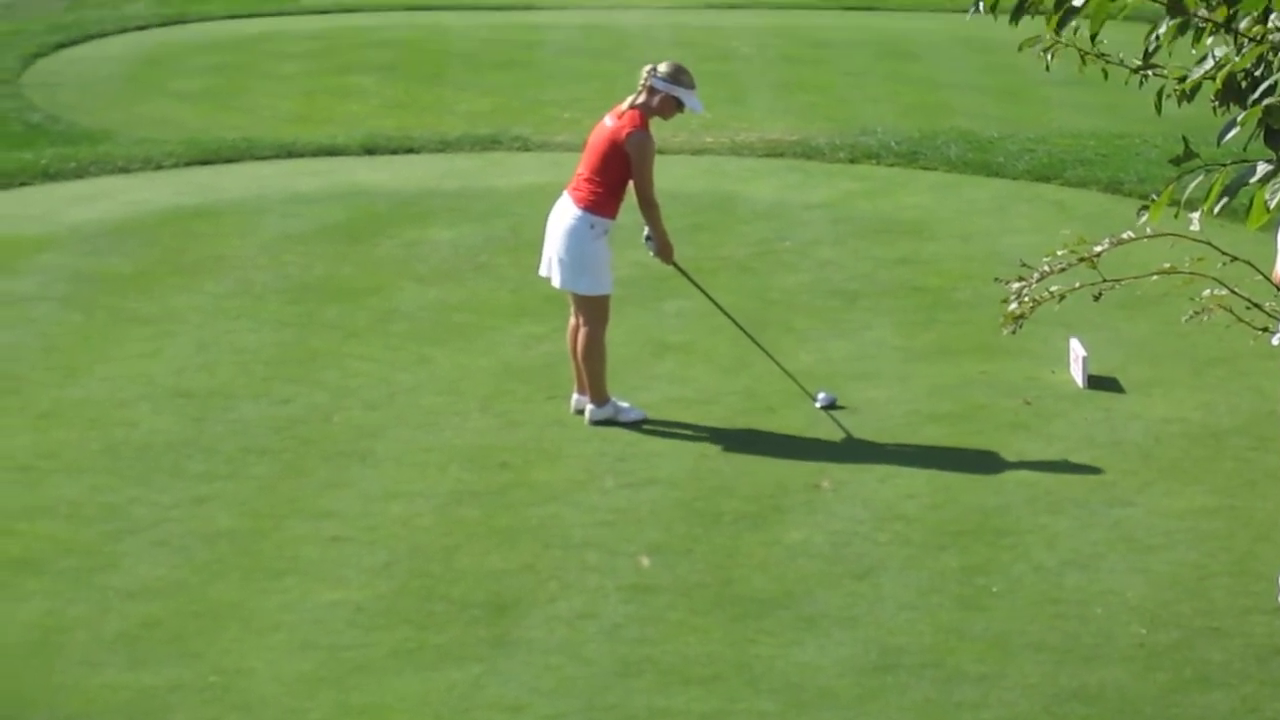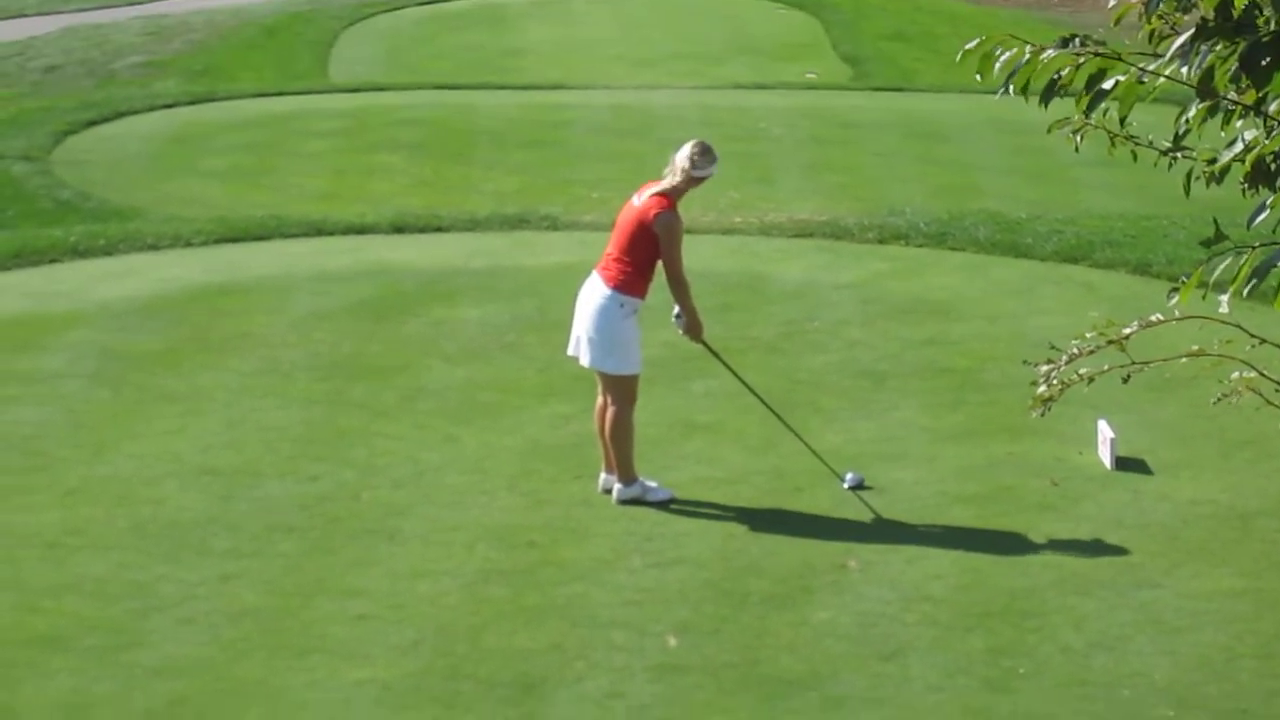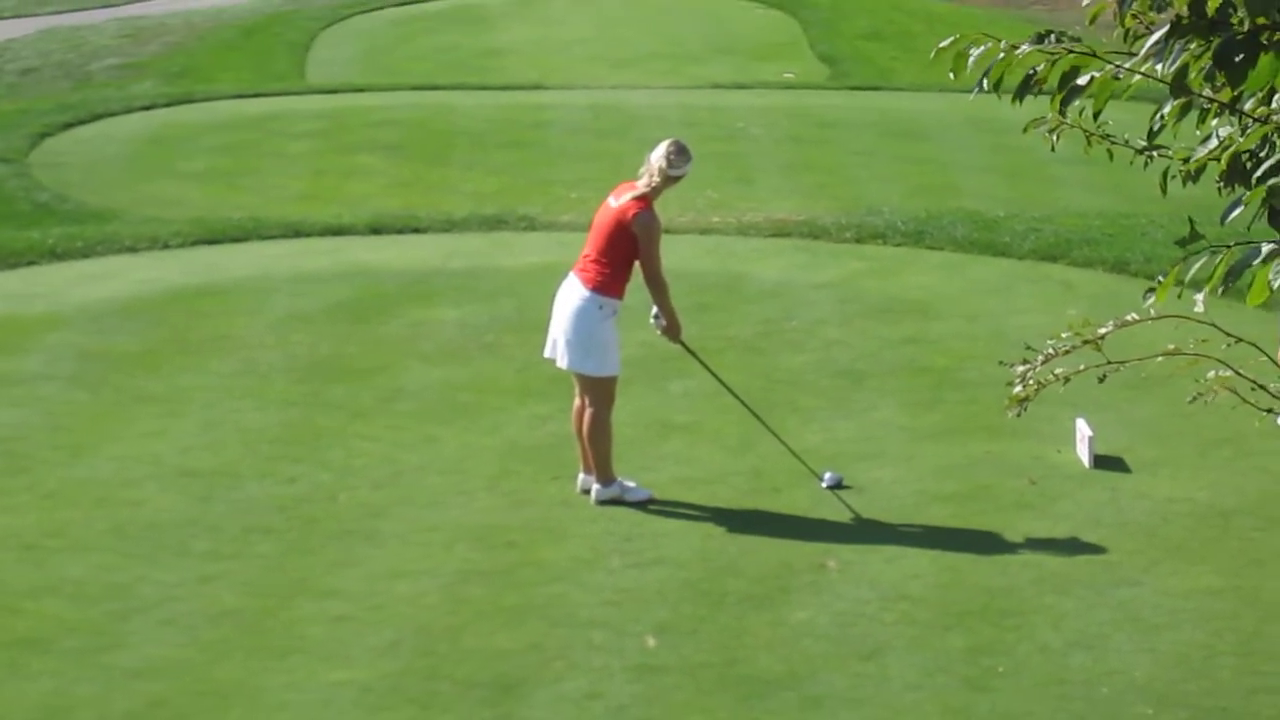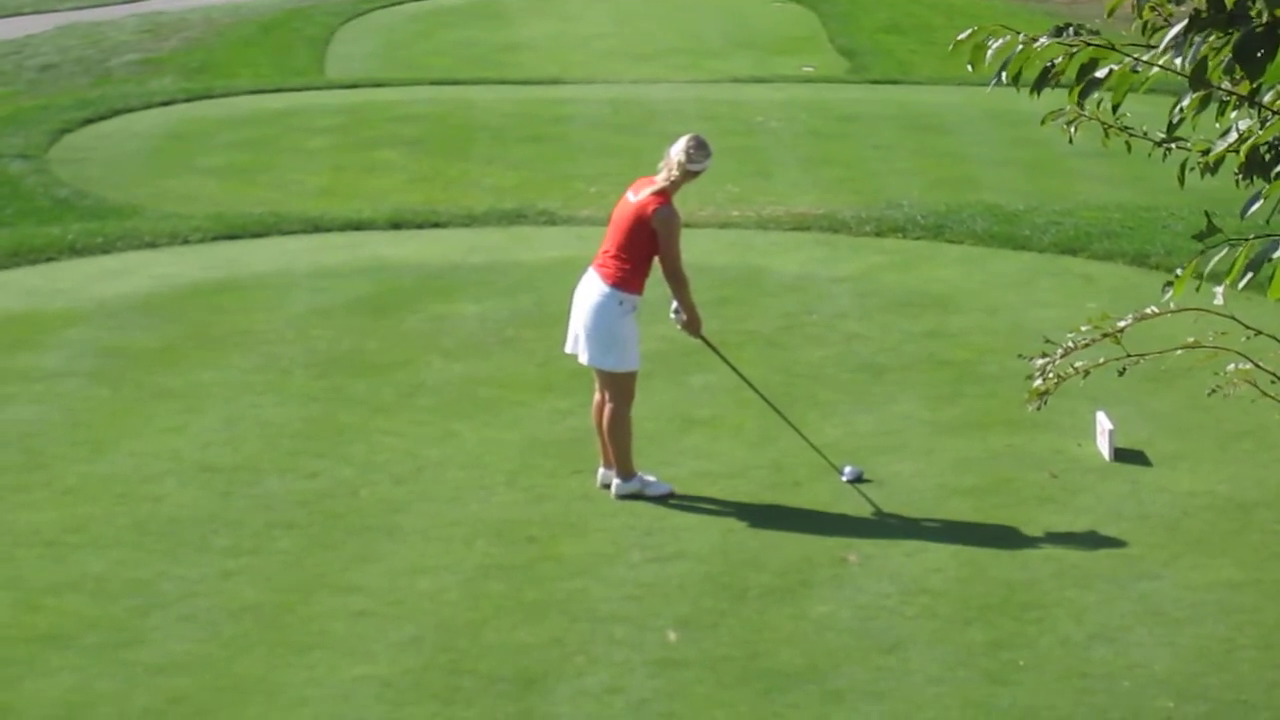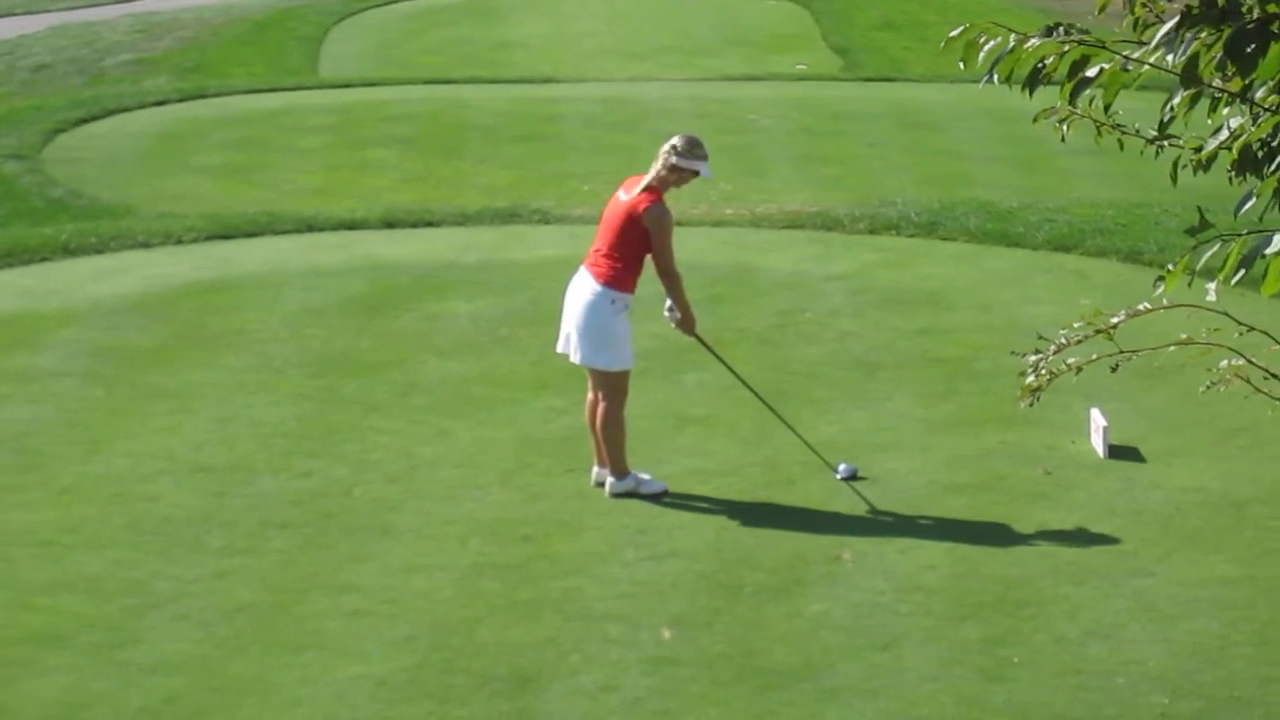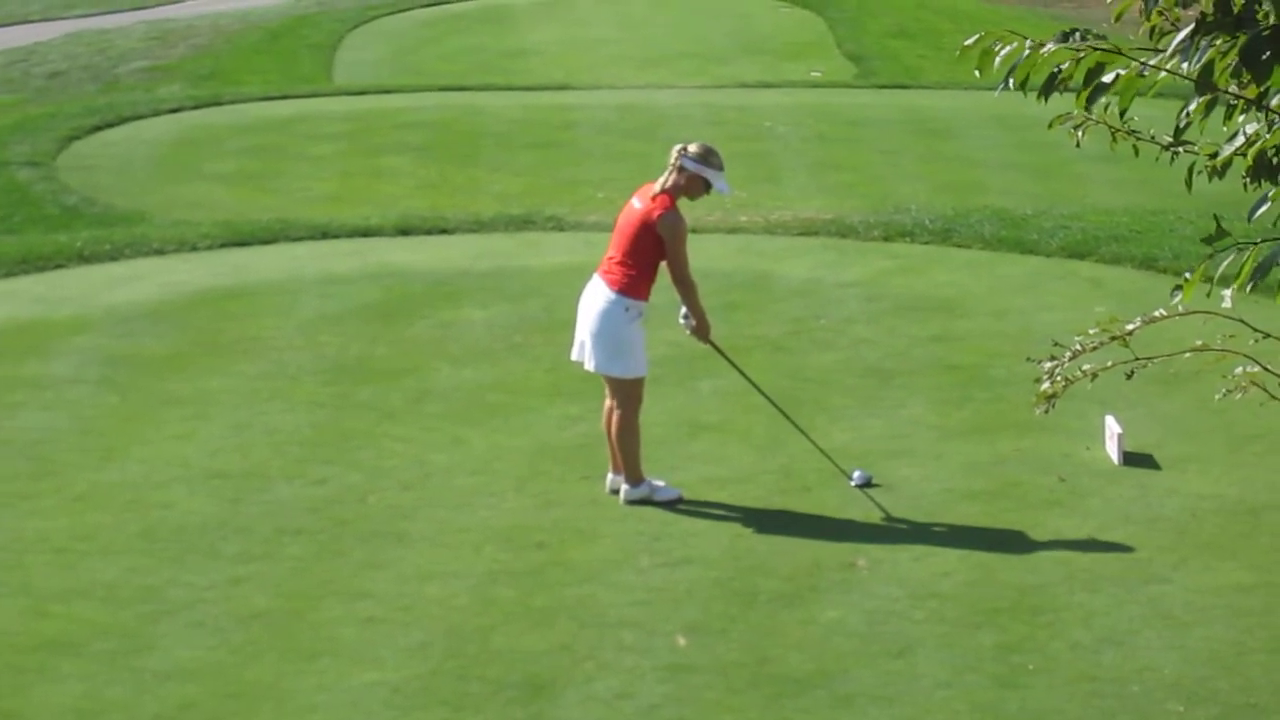
dt=0.5s
person 1, frame 1
left shoulder: (622, 112)
right shoulder: (638, 136)
right elbow: (646, 198)
left wrist: (651, 232)
right wrist: (662, 241)
left hip: (570, 214)
right hip: (585, 226)
left knee: (581, 316)
right knee: (595, 321)
left ankle: (583, 393)
right ankle: (599, 404)
person 1, frame 2
left shoulder: (648, 191)
right shoulder: (666, 216)
right elbow: (675, 276)
left wrist: (682, 310)
right wrist: (692, 318)
left hip: (599, 293)
right hip: (615, 305)
left knee: (608, 394)
right knee: (623, 400)
left ankle: (611, 472)
right ankle: (626, 483)
person 1, frame 3
left shoulder: (623, 191)
right shoulder: (644, 217)
right elbow: (654, 277)
left wrist: (659, 310)
right wrist: (671, 320)
left hip: (576, 293)
right hip: (593, 307)
left knee: (586, 396)
right knee: (601, 402)
left ankle: (589, 473)
right ankle: (605, 484)
person 1, frame 4
left shoulder: (641, 186)
right shoulder: (664, 213)
right elbow: (674, 272)
left wrist: (679, 304)
right wrist: (692, 315)
left hip: (595, 288)
right hip: (613, 302)
left knee: (606, 390)
right knee: (621, 396)
left ankle: (609, 468)
right ankle: (625, 478)
person 1, frame 5
left shoulder: (633, 184)
right shoulder: (655, 211)
right elbow: (667, 270)
left wrist: (673, 302)
right wrist: (685, 313)
left hip: (587, 287)
right hip: (605, 300)
left knee: (599, 389)
right knee: (614, 395)
left ankle: (603, 466)
right ankle: (619, 477)
person 1, frame 6
left shoulder: (648, 191)
right shoulder: (669, 218)
right elbow: (682, 278)
left wrist: (689, 310)
right wrist: (701, 320)
left hip: (601, 295)
right hip: (618, 308)
left knee: (617, 396)
right knee: (629, 402)
left ankle: (620, 473)
right ankle: (634, 484)
